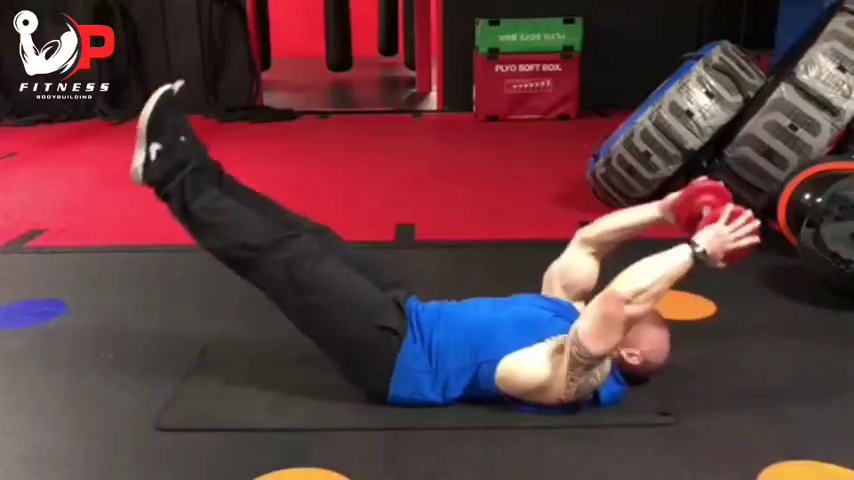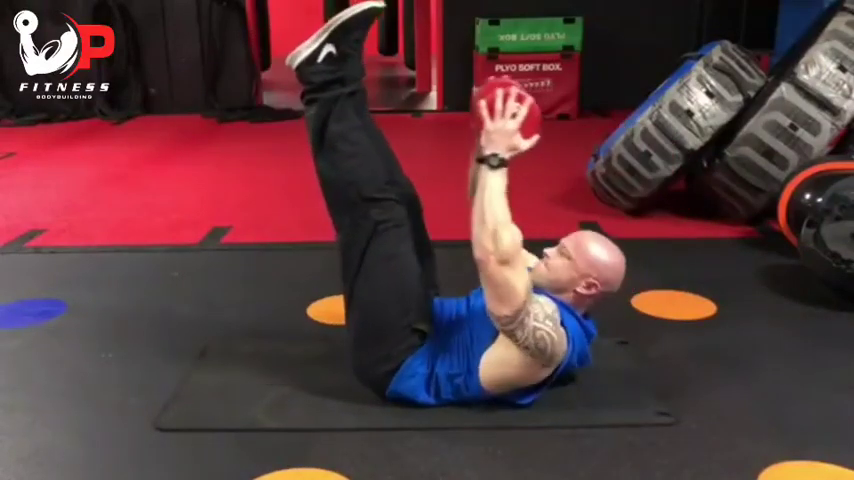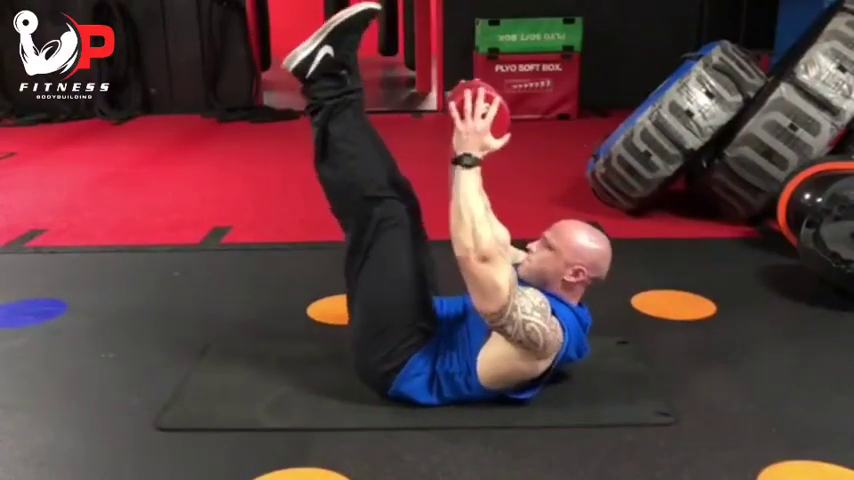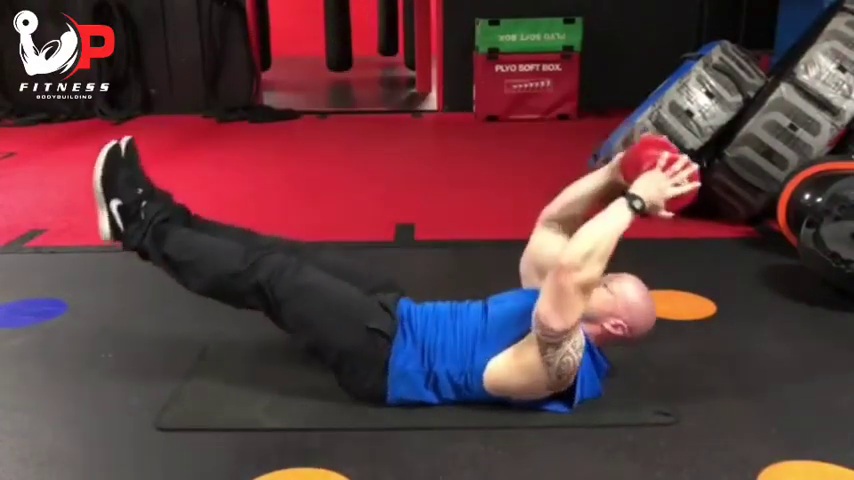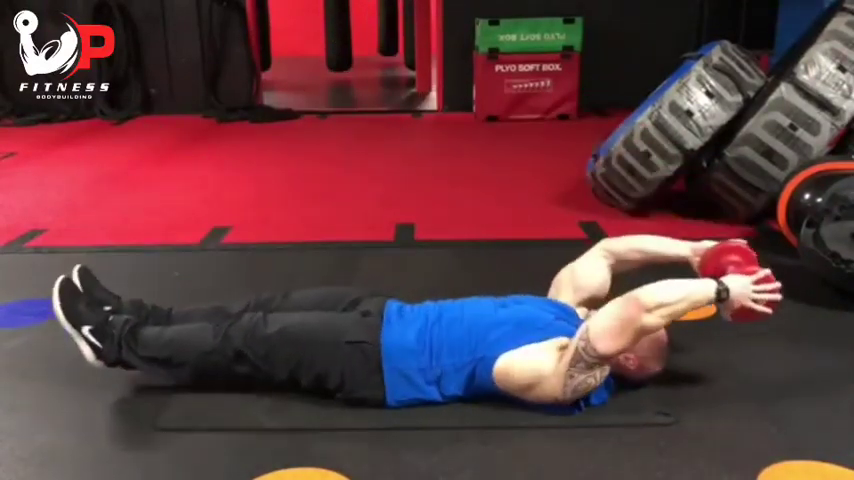
dt=1s
person 1, frame 1
left shoulder: (580, 376)
right shoulder: (566, 312)
left elbow: (621, 296)
right elbow: (587, 240)
left wrist: (695, 250)
right wrist: (665, 210)
left hip: (397, 358)
right hip: (409, 317)
left knee: (295, 262)
right knee: (310, 244)
left ankle: (180, 183)
right ankle: (188, 174)
person 1, frame 2
left shoulder: (547, 334)
right shoulder: (546, 290)
left elbow: (492, 256)
right elbow: (495, 227)
left wrist: (494, 159)
right wrist: (488, 145)
left hip: (399, 362)
right hip: (426, 327)
left knee: (377, 213)
right knee: (397, 203)
left ankle: (330, 84)
right ankle: (335, 85)
person 1, frame 3
left shoulder: (541, 329)
right shoulder: (542, 288)
left elbow: (474, 255)
right elbow: (484, 227)
left wrist: (468, 159)
right wrist: (470, 153)
left hip: (401, 362)
right hip: (428, 331)
left knee: (380, 212)
right knee: (396, 205)
left ankle: (332, 88)
person 1, frame 4
left shoulder: (567, 362)
right shoulder: (554, 312)
left elbow: (572, 272)
right elbow: (553, 226)
left wrist: (633, 202)
right wrist: (614, 177)
left hip: (389, 360)
right hip: (402, 316)
left knee: (275, 279)
right knee: (292, 258)
left ankle: (146, 230)
right ankle: (155, 218)
person 1, frame 5
left shoulder: (572, 376)
right shoulder: (568, 310)
left elbow: (637, 305)
right elbow: (611, 250)
left wrist: (718, 290)
right wrist: (698, 253)
left hip: (384, 364)
right hip: (390, 318)
left knee: (252, 343)
right knee: (265, 314)
left ankle: (121, 342)
right ankle: (130, 324)
